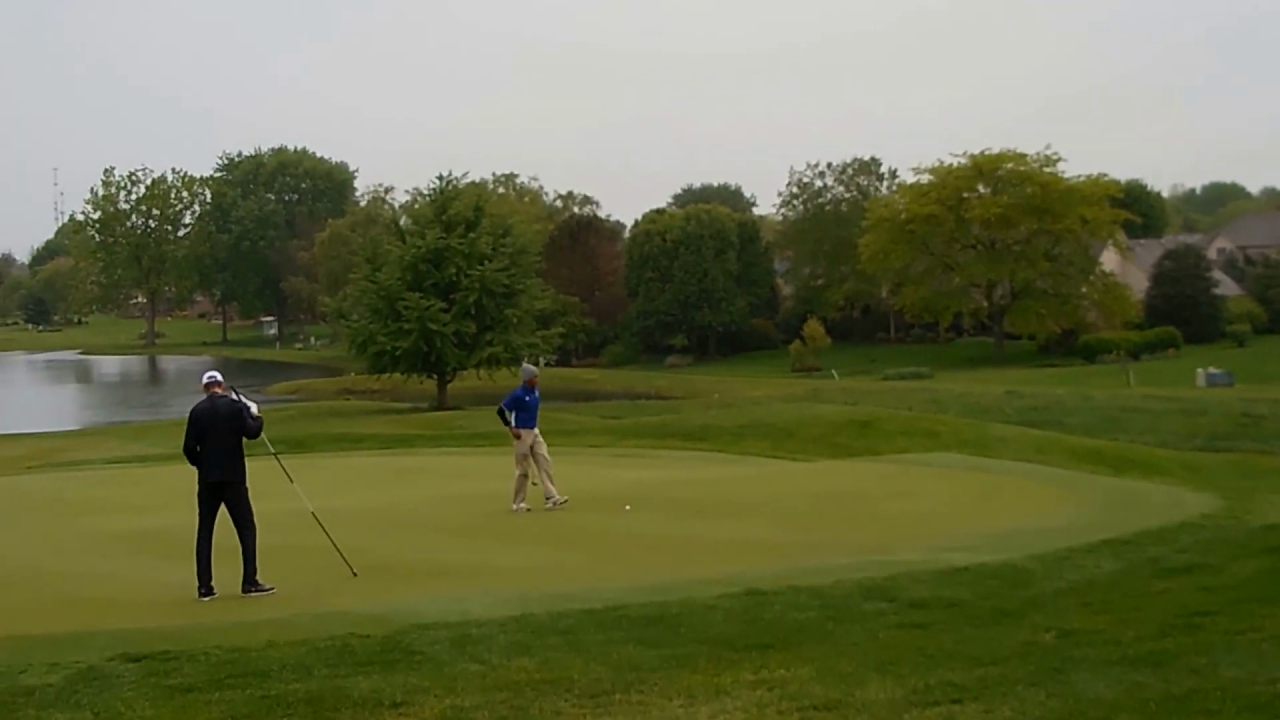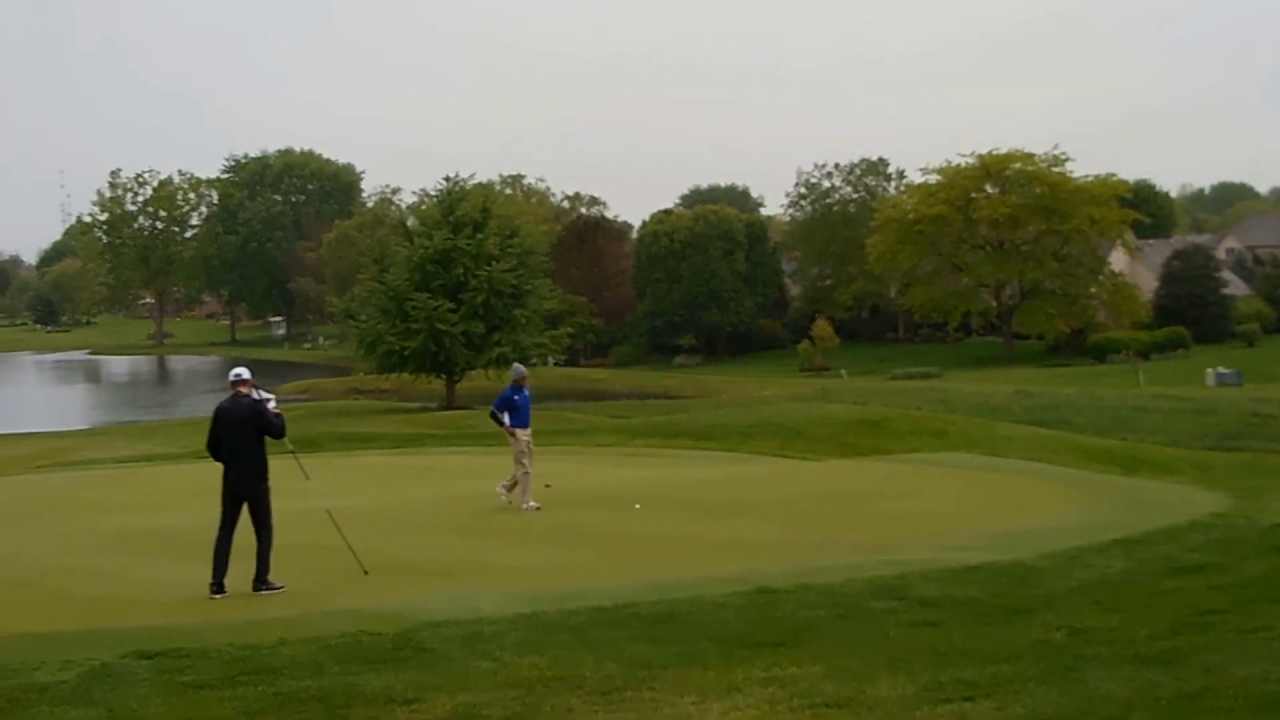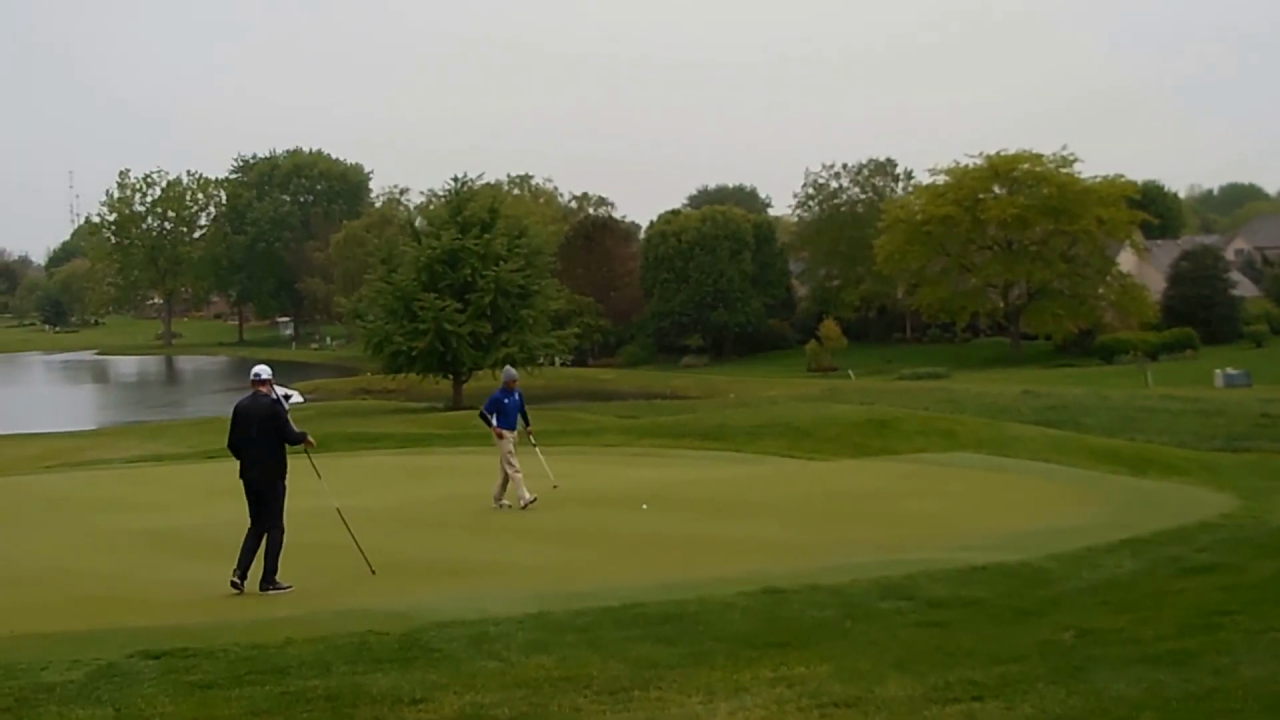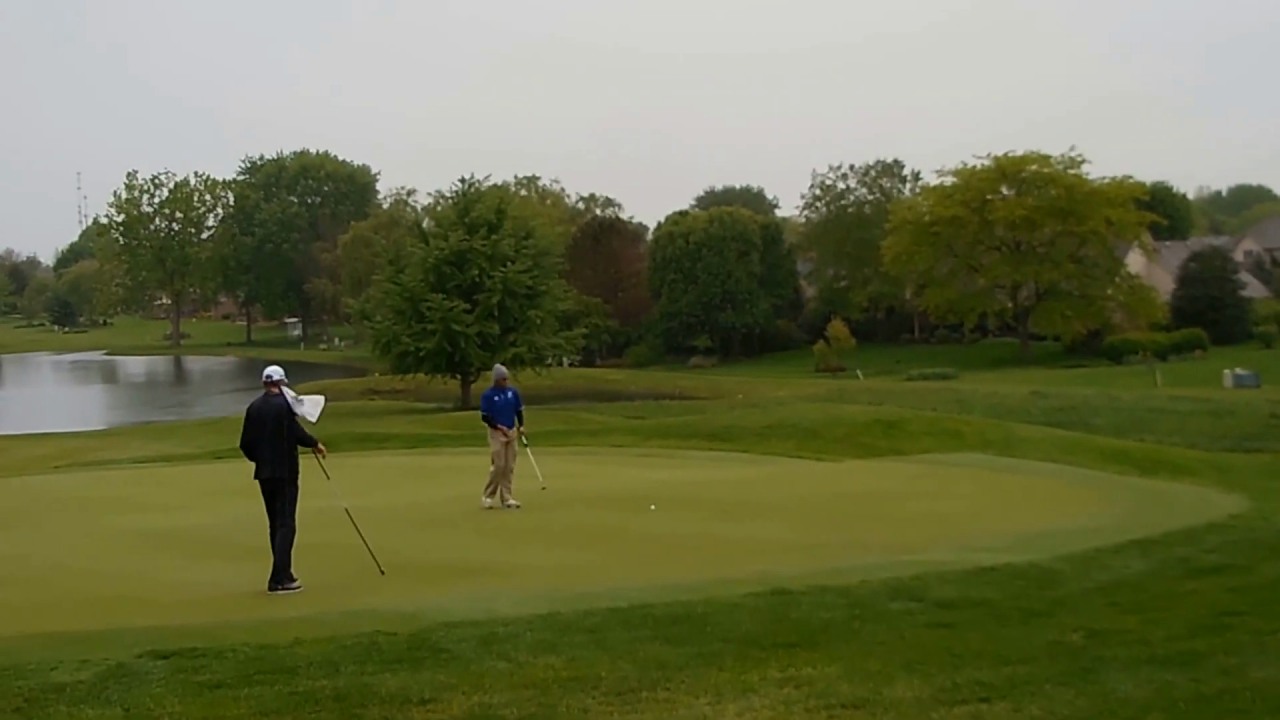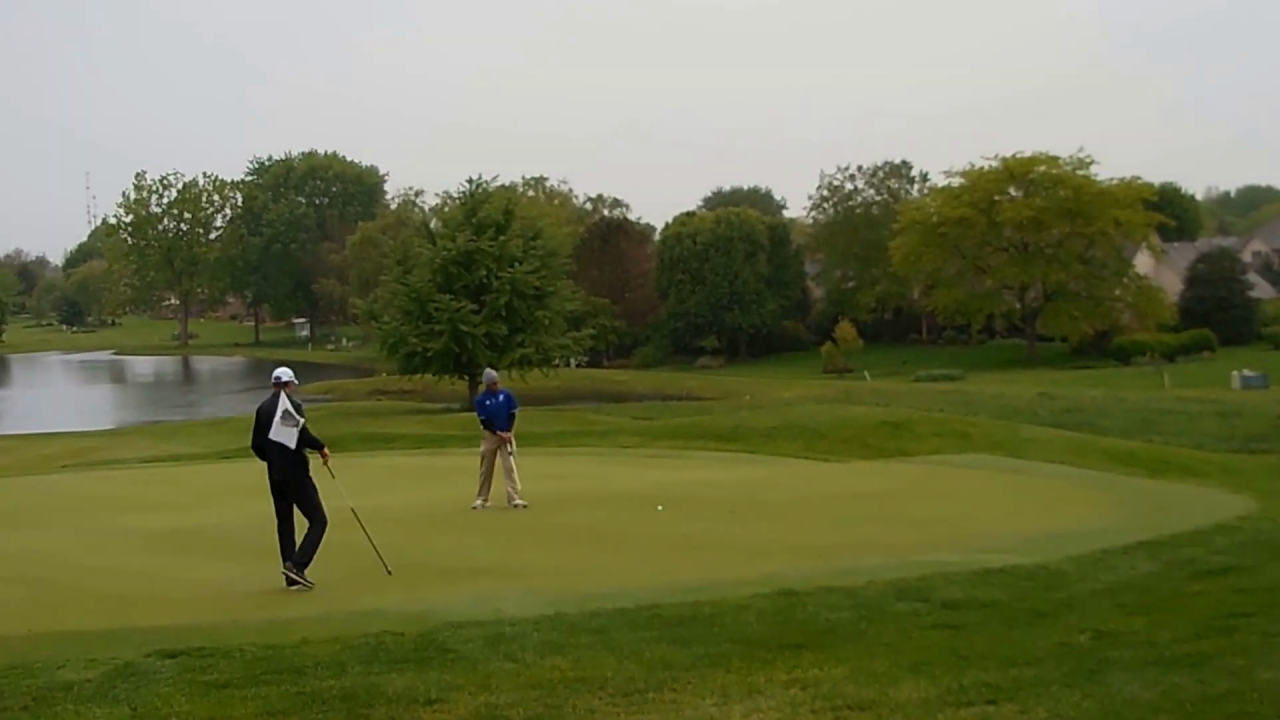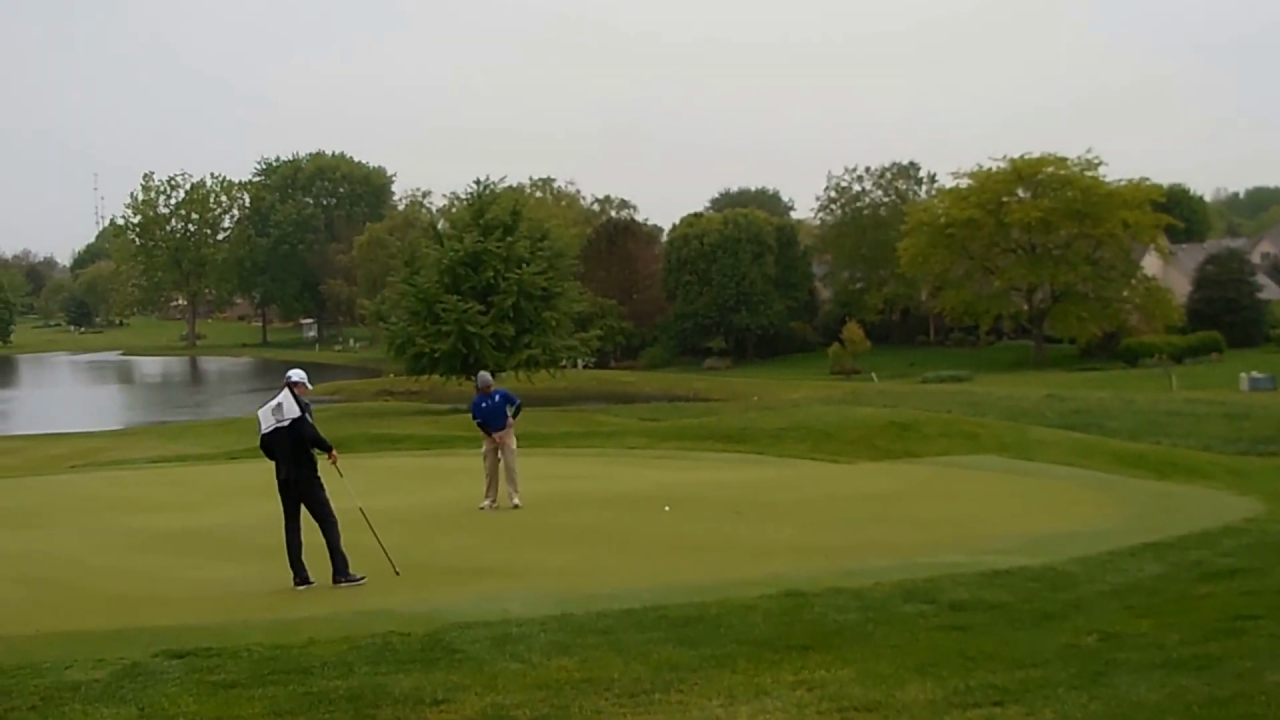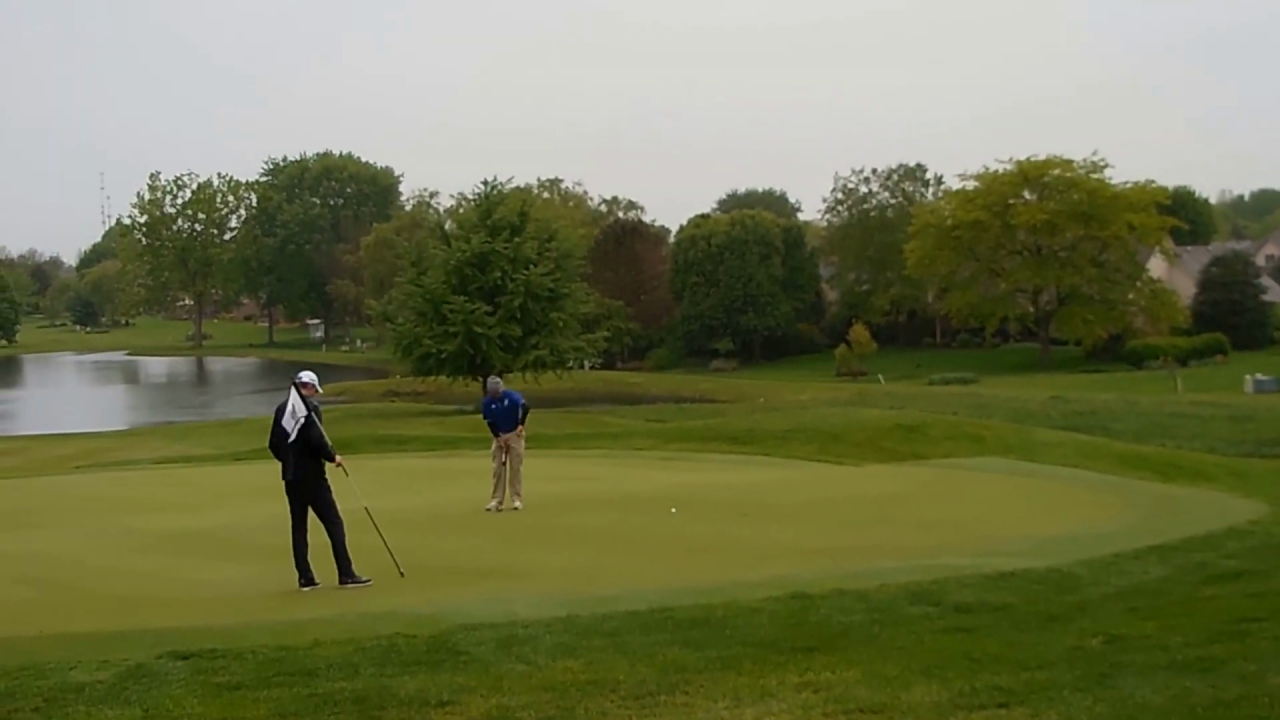
dt=0.3s
person 1, frame 1
left shoulder: (197, 410)
right shoulder: (234, 406)
left elbow: (189, 447)
right elbow: (252, 432)
right wrist: (257, 416)
left hip: (207, 479)
right hip: (232, 478)
left knee: (204, 532)
right knee: (246, 528)
left ankle: (204, 587)
right ankle: (250, 583)
person 1, frame 2
left shoulder: (221, 408)
right shoulder: (256, 406)
left elbow: (212, 445)
right elbow: (277, 432)
right wrist: (277, 416)
left hip: (231, 477)
right hip: (254, 476)
left knee: (225, 529)
right knee: (263, 528)
left ankle: (217, 583)
right ankle: (261, 581)
person 1, frame 3
left shoulder: (241, 406)
right shoulder: (273, 405)
left elbow: (233, 443)
right elbow: (288, 436)
right wrist: (304, 437)
left hip: (249, 474)
right hip: (271, 474)
left knee: (257, 525)
right knee: (274, 526)
left ankle: (240, 571)
right ankle: (268, 580)
person 1, frame 4
left shoulder: (254, 407)
right shoulder: (284, 404)
left elbow: (245, 444)
right elbow: (297, 434)
right wrist: (315, 444)
left hip: (264, 473)
right hip: (284, 473)
left knee: (275, 525)
right knee: (285, 525)
left ankle: (284, 574)
right ankle: (278, 580)
person 1, frame 5
left shoulder: (263, 408)
right shoulder: (291, 405)
left elbow: (256, 444)
right elbow: (301, 434)
right wrist: (321, 447)
left hip: (275, 475)
right hip: (295, 473)
left knee: (285, 523)
right knee: (318, 520)
left ankle: (293, 573)
right ankle: (295, 565)
person 1, frame 6
right shoulder: (300, 405)
left elbow: (265, 444)
right elbow: (310, 434)
right wrist: (329, 449)
left hip: (284, 476)
right hip: (304, 474)
left knee: (292, 525)
right knee: (328, 521)
left ankle: (300, 576)
right ankle: (340, 573)
person 1, frame 7
left shoulder: (281, 409)
right shoulder: (309, 406)
left elbow: (274, 445)
right elbow: (316, 439)
right wrist: (332, 456)
left hip: (291, 476)
right hip: (311, 475)
left knee: (298, 526)
right knee: (333, 522)
left ankle: (305, 577)
right ankle: (346, 574)
